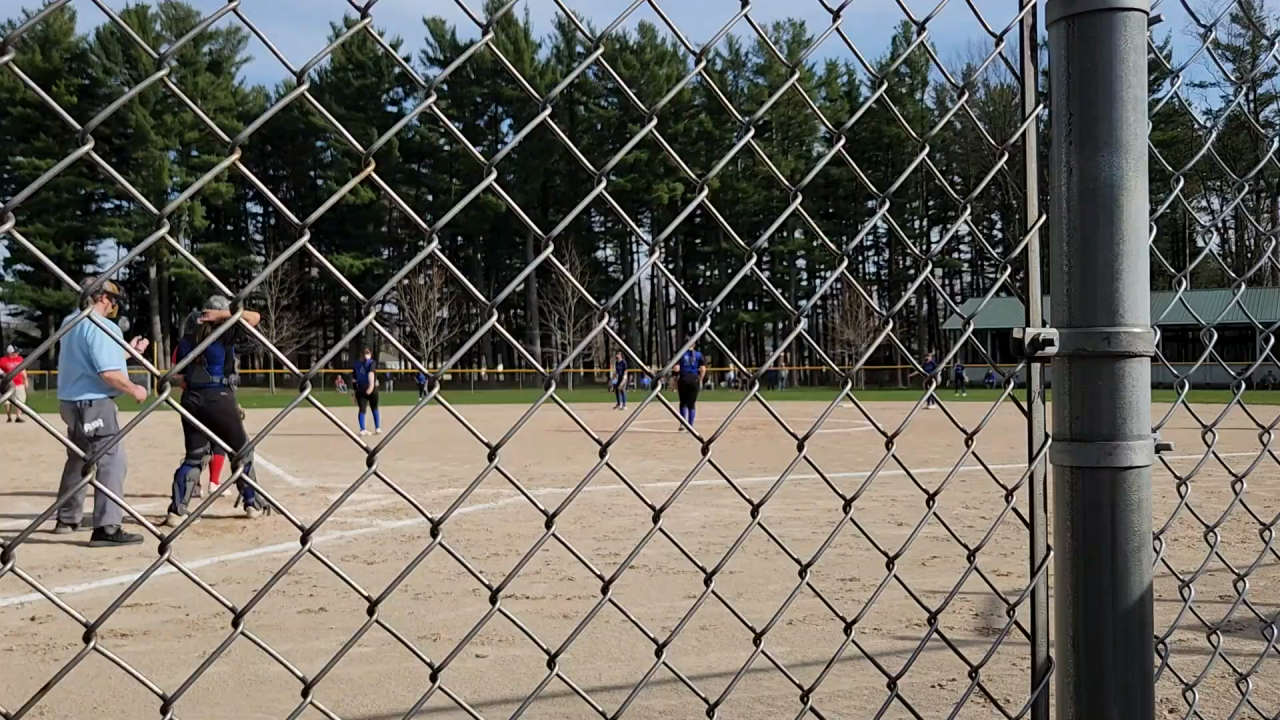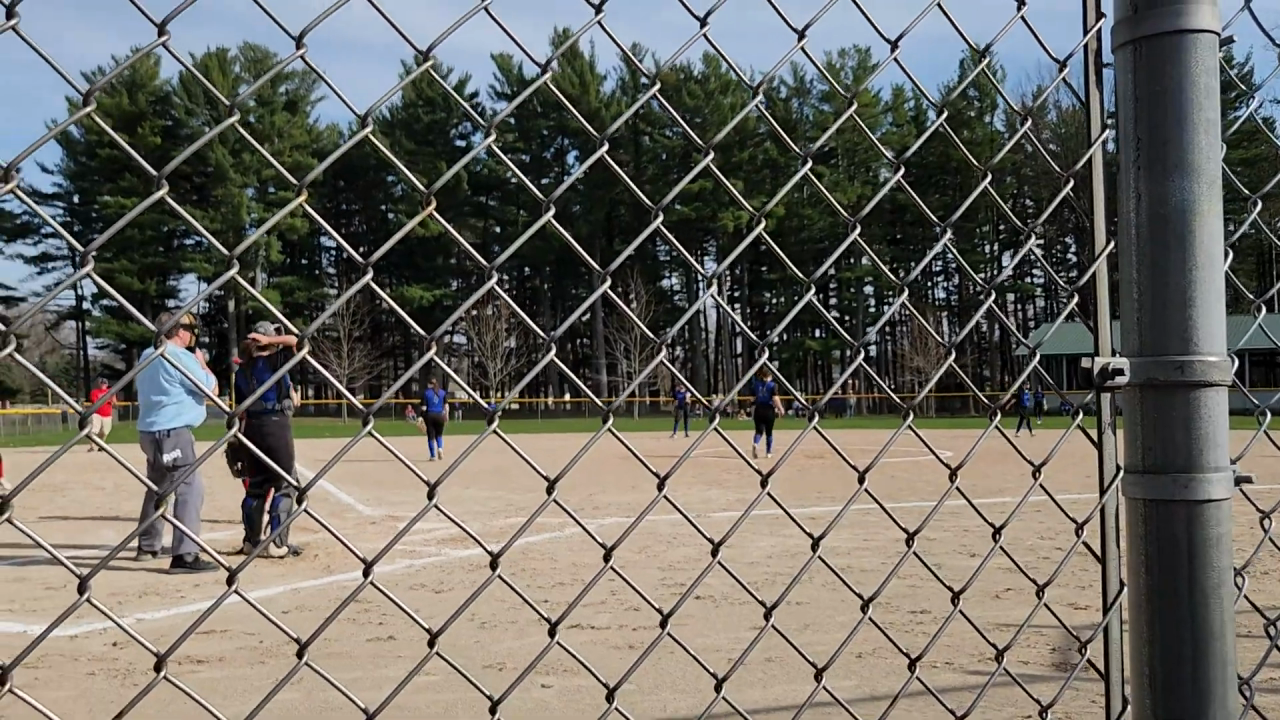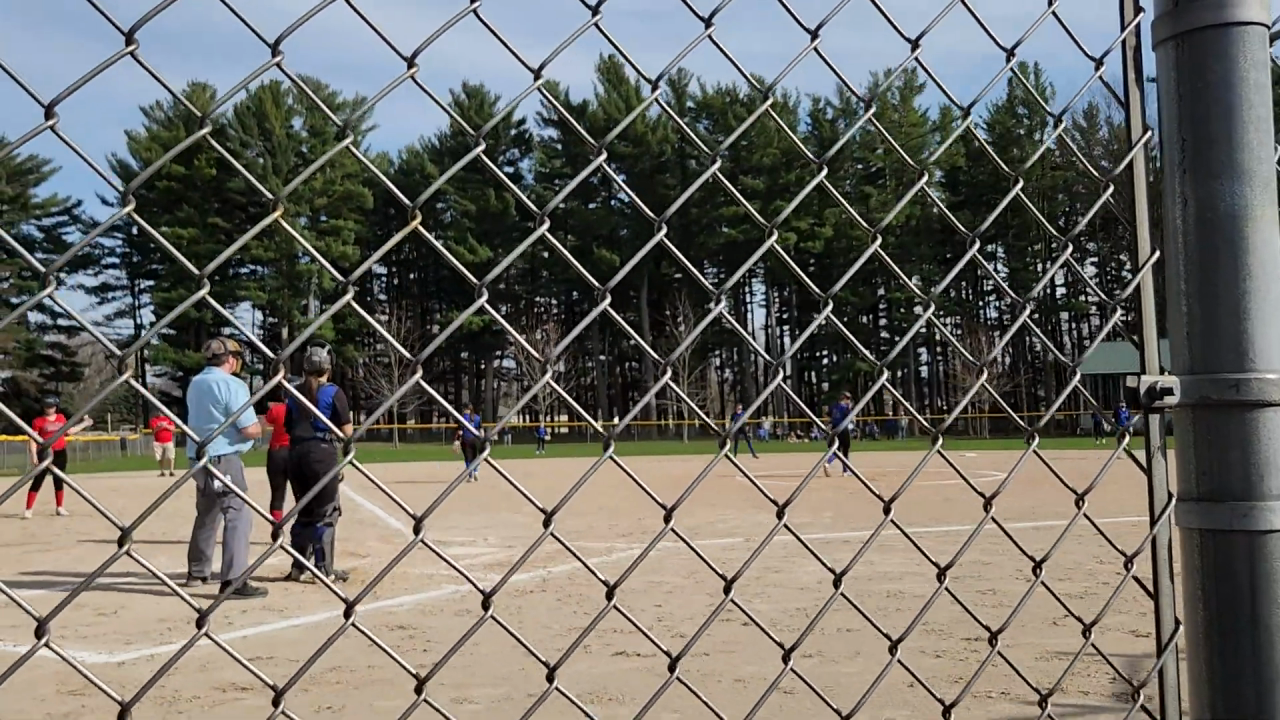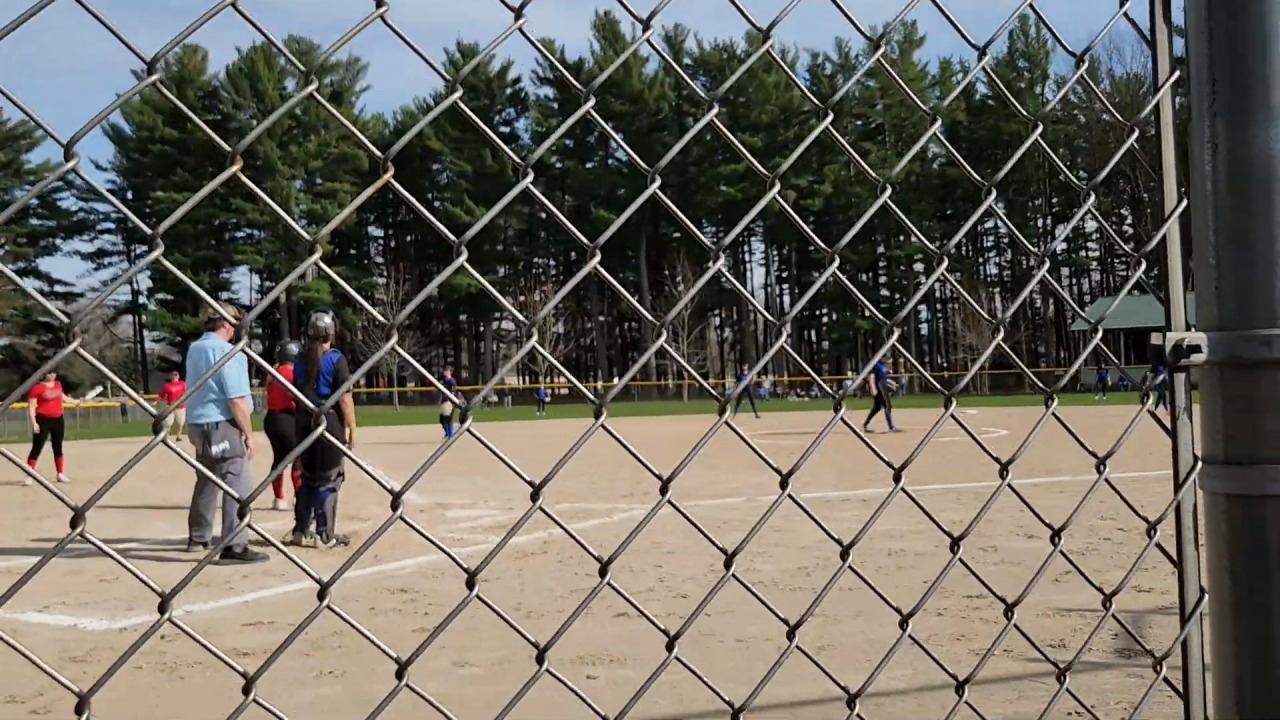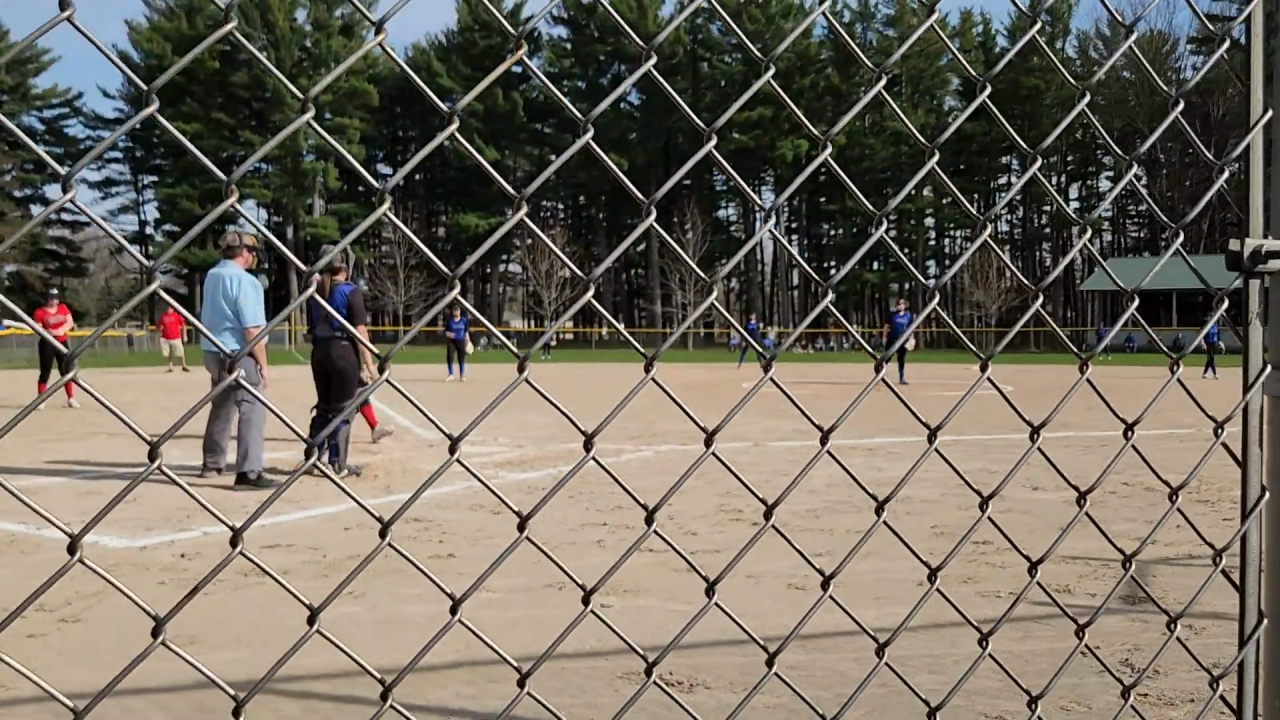
dt=1s
person 1, frame 1
left shoulder: (71, 323)
right shoulder: (100, 325)
right elbow: (108, 372)
left wrist: (130, 350)
right wrist: (134, 389)
left hip: (72, 402)
right hip: (93, 403)
left knee: (78, 460)
right knee: (112, 461)
left ankle: (67, 518)
right ankle: (106, 528)
person 1, frame 2
left shoulder: (147, 357)
right shoulder: (180, 357)
right elbow: (212, 390)
right wrist: (201, 363)
left hip: (150, 431)
right hip: (173, 433)
left knee: (158, 489)
right knee: (190, 490)
left ankle: (147, 546)
right ankle: (185, 556)
person 1, frame 3
left shoulder: (195, 383)
right shoulder: (231, 384)
right elbow: (249, 427)
right wrist: (259, 431)
left hip: (199, 457)
right hip: (222, 458)
left knee: (207, 515)
right knee: (239, 516)
left ankle: (197, 572)
right ankle: (233, 581)
person 1, frame 4
left shoulder: (194, 349)
right shoulder: (228, 352)
right elbow: (236, 400)
right wrist: (248, 433)
left hip: (197, 424)
right hip: (221, 425)
left knee: (206, 481)
right knee: (238, 483)
left ankle: (198, 537)
right ankle: (234, 546)
person 1, frame 5
left shoulder: (211, 276)
right shoulder: (244, 280)
left elbow: (217, 316)
right elbow: (252, 329)
right wrist: (263, 364)
left hip: (213, 351)
right hip: (237, 354)
left knee: (221, 408)
right knee: (252, 410)
left ankle: (212, 464)
right ankle: (248, 473)
person 2, frame 1
left shoulder: (187, 339)
right shoulder: (223, 335)
left elbow: (181, 374)
right elbow: (254, 317)
right wrist: (221, 316)
left hip: (191, 399)
right hip: (219, 398)
left knee: (194, 456)
right knee: (241, 451)
left ankle: (176, 512)
right ankle: (252, 505)
person 2, frame 2
left shoulder: (242, 370)
right shoulder: (274, 361)
right elbow: (299, 341)
left wrist: (240, 437)
right wrist: (273, 340)
left hip: (252, 427)
right hip: (276, 425)
left knee: (256, 485)
right knee: (284, 485)
left ankle: (251, 542)
right ankle: (277, 544)
person 2, frame 3
left shoulder: (295, 393)
right shoulder: (333, 392)
left elbow: (289, 428)
right elbow: (347, 431)
right wrist: (335, 430)
left hip: (296, 453)
right hip: (322, 453)
left knee: (304, 512)
right knee: (326, 513)
left ankle: (299, 567)
right ankle: (324, 570)
person 2, frame 4
left shoulder: (300, 360)
right shoulder: (335, 359)
right elbow: (344, 398)
right wrist: (351, 428)
left hip: (302, 420)
right hip: (328, 420)
left knee: (308, 477)
right knee: (329, 478)
left ankle: (300, 531)
right ankle: (324, 535)
person 2, frame 5
left shoulder: (317, 292)
right shoulder: (350, 291)
left elbow: (313, 328)
right elbow: (359, 331)
right wrist: (368, 363)
left hip: (319, 352)
right hip: (344, 352)
left knee: (324, 407)
right knee: (342, 410)
left ankle: (315, 460)
right ankle: (338, 465)
